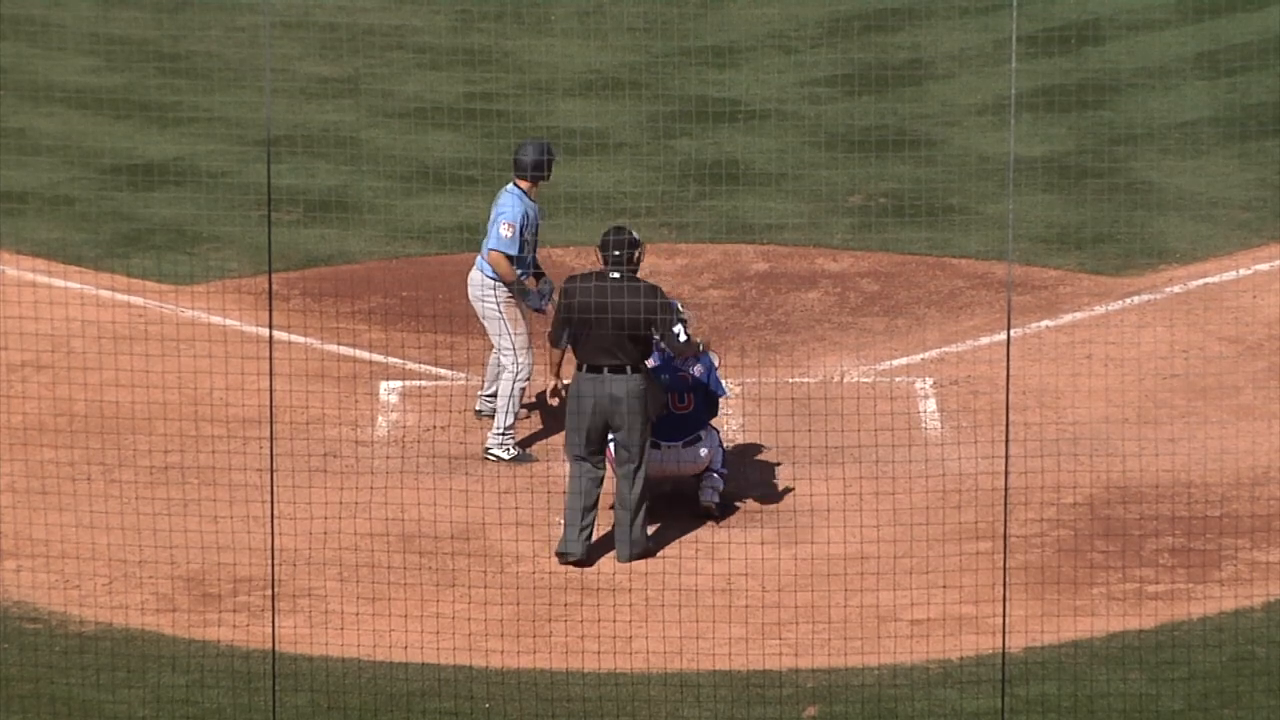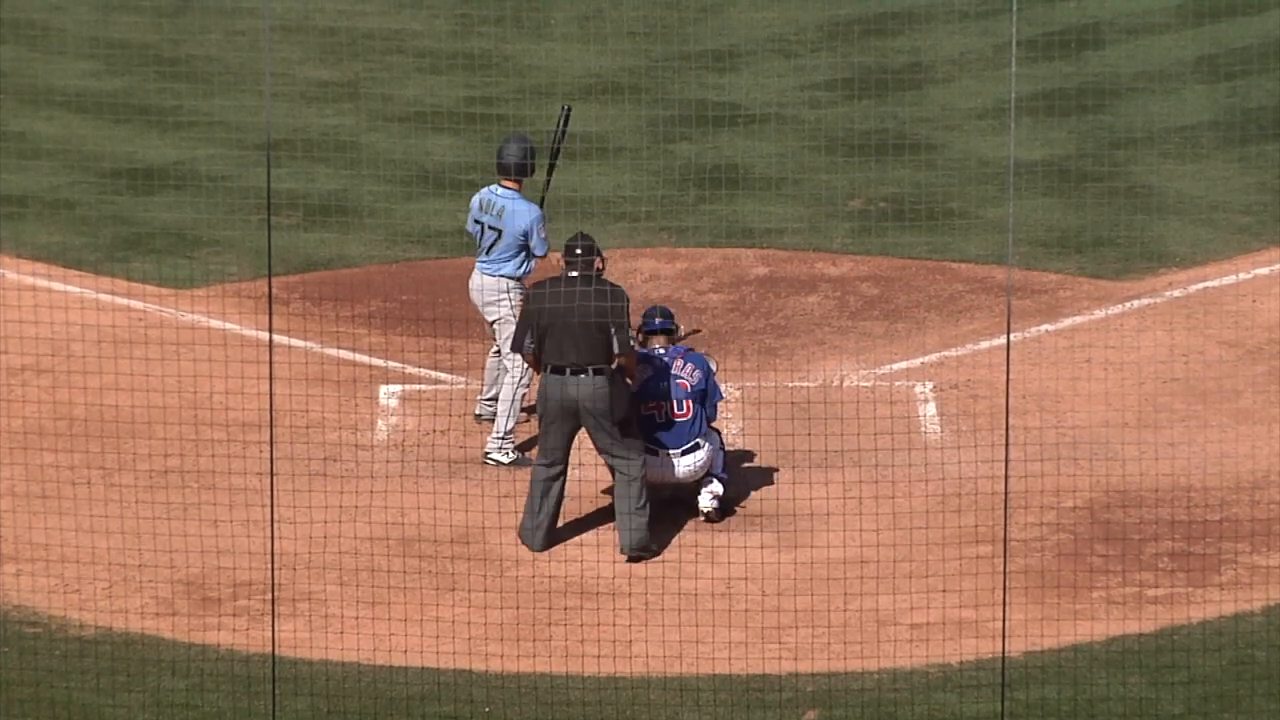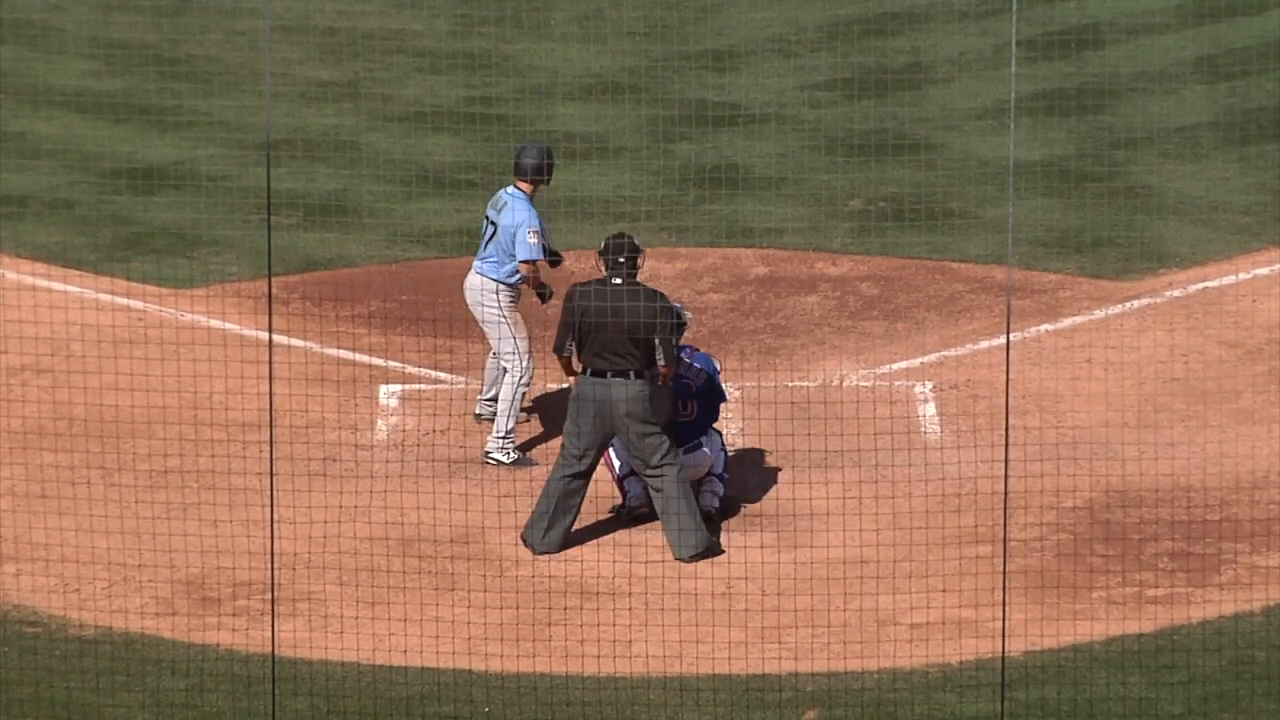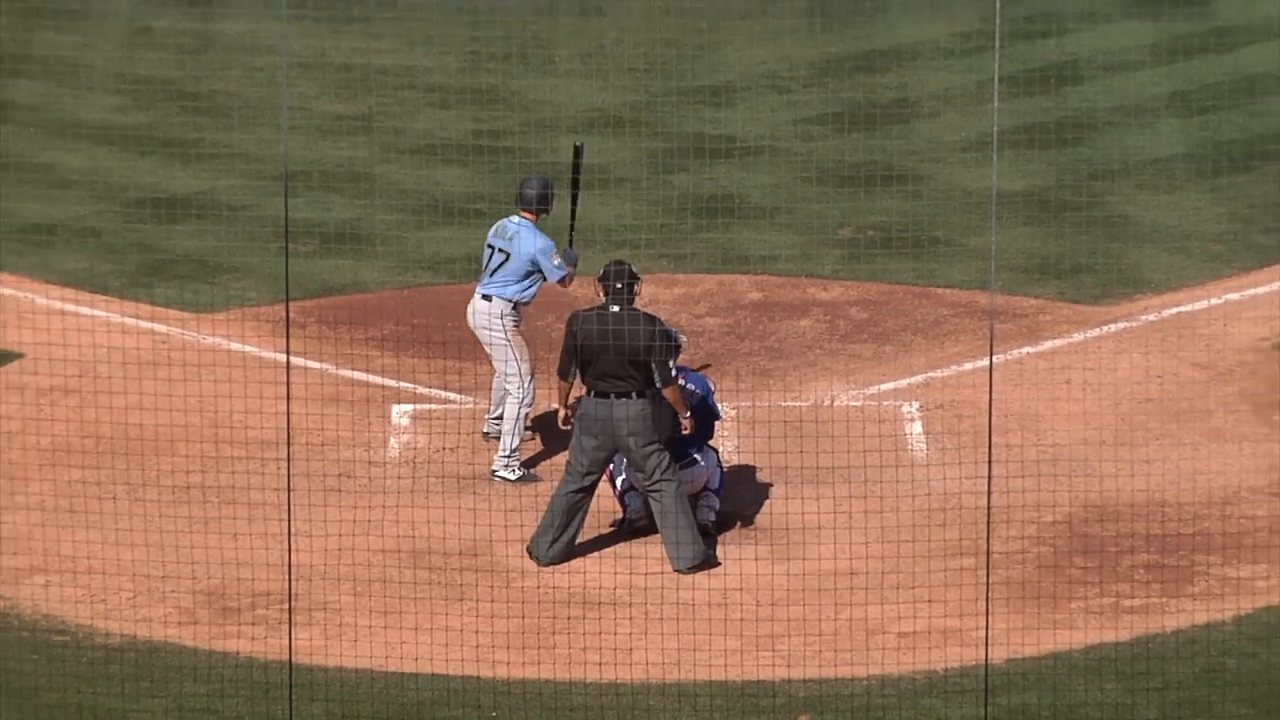
dt=1s
person 1, frame 1
left shoulder: (574, 287)
right shoulder: (650, 295)
left elbow: (558, 340)
right elbow: (680, 346)
left wrist: (554, 376)
right wrist: (698, 347)
left hip: (586, 384)
right hip: (631, 386)
left knee: (584, 466)
right knee: (631, 467)
left ankle: (574, 543)
right ankle: (630, 542)
person 1, frame 2
left shoulder: (539, 292)
right shoulder: (612, 294)
left elbow: (526, 348)
right elbow: (623, 352)
right wrist: (630, 374)
left hip: (554, 386)
right hip: (599, 388)
left knee: (549, 461)
right knee: (628, 460)
left ankle: (536, 533)
right ankle: (635, 538)
person 1, frame 3
left shoulder: (578, 295)
right shoulder: (656, 302)
left elbow: (564, 350)
right elbow: (666, 363)
left wrist: (572, 375)
right wrist: (659, 387)
left hip: (591, 390)
right hip: (637, 393)
left knee: (571, 466)
right knee: (663, 468)
left ankle: (542, 536)
right ankle: (691, 543)
person 1, frame 4
left shoulder: (579, 322)
right shoulder: (652, 326)
left elbow: (566, 374)
right elbow: (666, 382)
left wrist: (563, 406)
right wrist: (684, 414)
left hip: (594, 410)
right hip: (638, 412)
left knee: (575, 482)
right knee: (662, 484)
left ankle: (546, 549)
right ankle: (689, 555)
person 2, frame 1
left shoulder: (521, 198)
right shoulder: (515, 207)
right elbow: (496, 256)
left wrist: (540, 278)
right wrist: (525, 292)
left hip: (492, 283)
right hip: (494, 288)
left knee: (506, 346)
right knee: (518, 362)
left ankle: (489, 403)
right ankle: (500, 442)
person 2, frame 2
left shoulder: (480, 198)
right shoulder: (529, 212)
right elbow: (540, 253)
right wrist: (538, 232)
left hip: (481, 280)
right hip: (504, 289)
left knee: (502, 347)
right knee: (518, 366)
left ankle: (488, 406)
right ankle: (499, 446)
person 2, frame 3
left shoulder: (500, 196)
right shoulder: (527, 214)
right elbow: (527, 267)
left wrist: (542, 250)
right wrist: (542, 288)
left hip: (477, 282)
right hip: (495, 292)
left knee: (502, 349)
right knee: (519, 365)
left ankle: (488, 406)
right ankle: (500, 446)
person 2, frame 4
left shoulder: (500, 226)
right shoulder: (538, 242)
right elbow: (565, 280)
left wrist: (554, 264)
right wrist: (570, 261)
left hip: (480, 306)
right hip: (499, 315)
left knee: (507, 370)
right knee: (521, 388)
left ankle: (495, 425)
right ankle: (505, 464)
person 3, frame 1
right shoulder: (701, 358)
right elbow: (710, 411)
left hip: (645, 457)
right hip: (692, 457)
right knee: (711, 435)
right ankle: (710, 495)
person 3, frame 2
right shoulder: (699, 362)
right elbow: (710, 415)
left hip: (646, 466)
right hip: (694, 464)
right knee: (712, 437)
right ankle: (710, 498)
person 3, frame 3
right shoulder: (703, 362)
right elbow: (712, 416)
right hip: (696, 462)
left knee: (614, 438)
right knee: (713, 438)
left ankle: (635, 498)
right ankle: (710, 499)
person 3, frame 4
right shoulder: (700, 381)
right elbow: (708, 433)
right hip: (692, 475)
left knee: (618, 456)
right knee: (710, 456)
left ankle: (636, 513)
right ankle: (706, 514)
